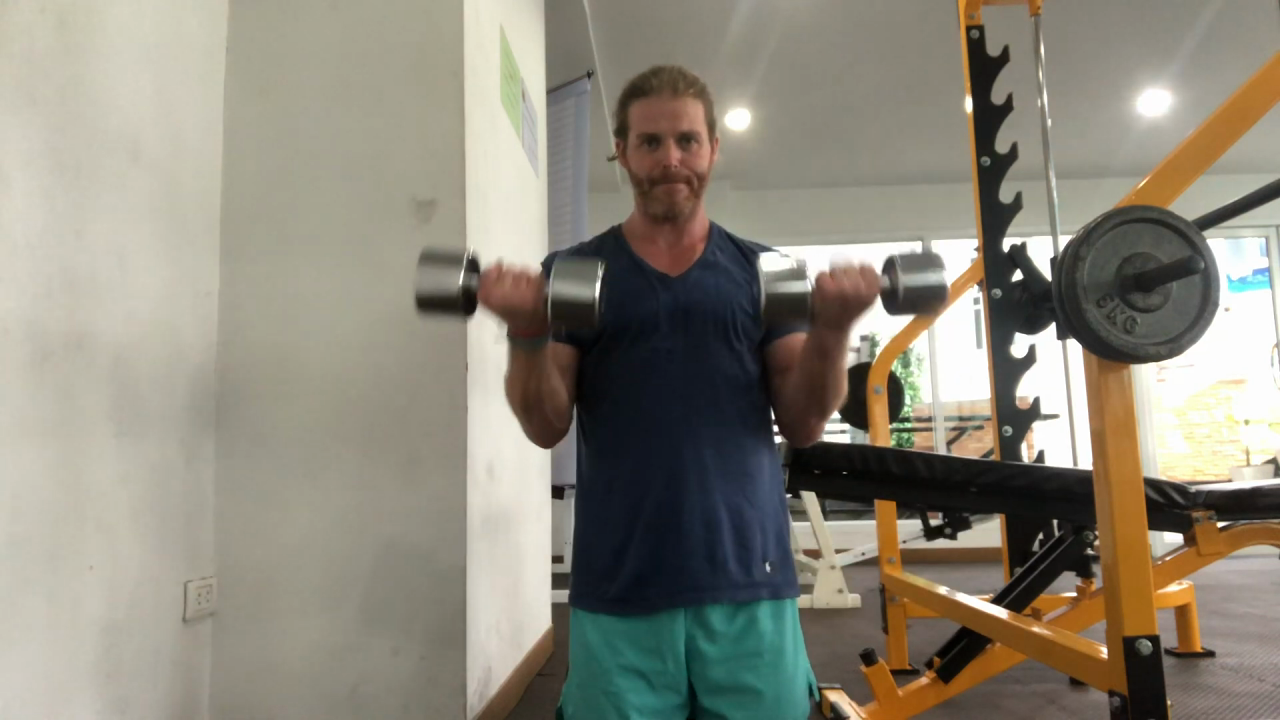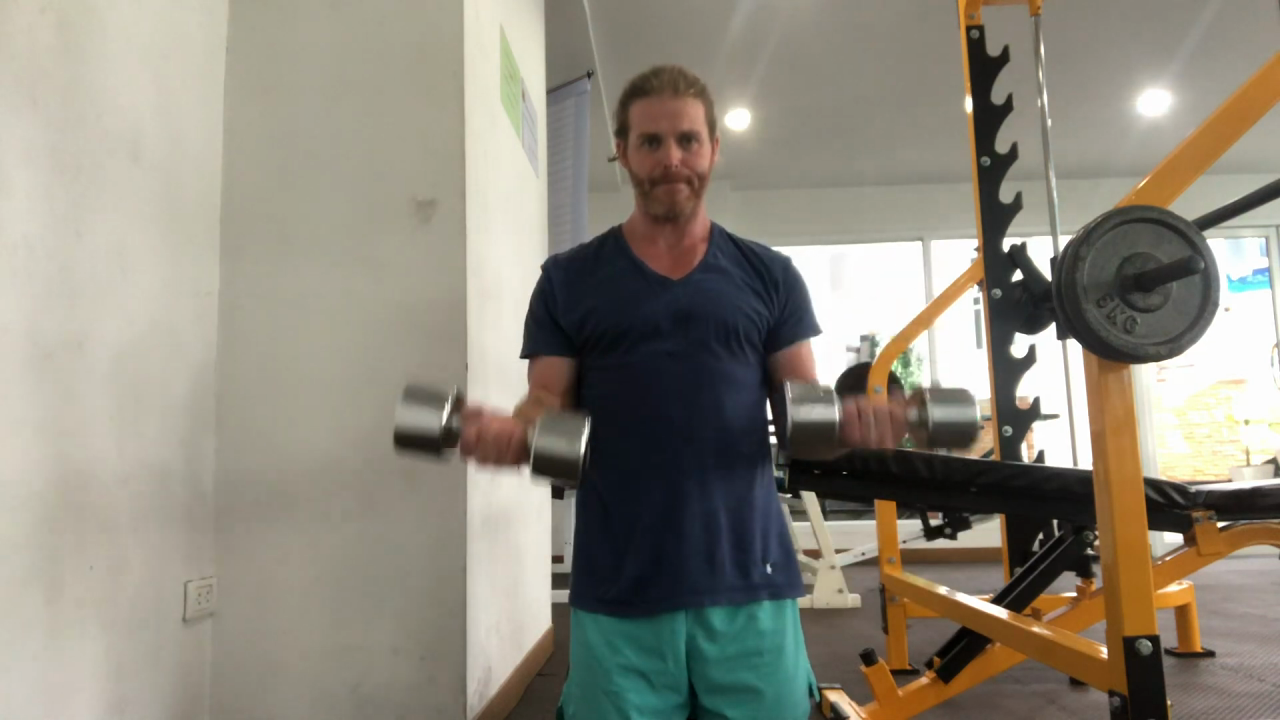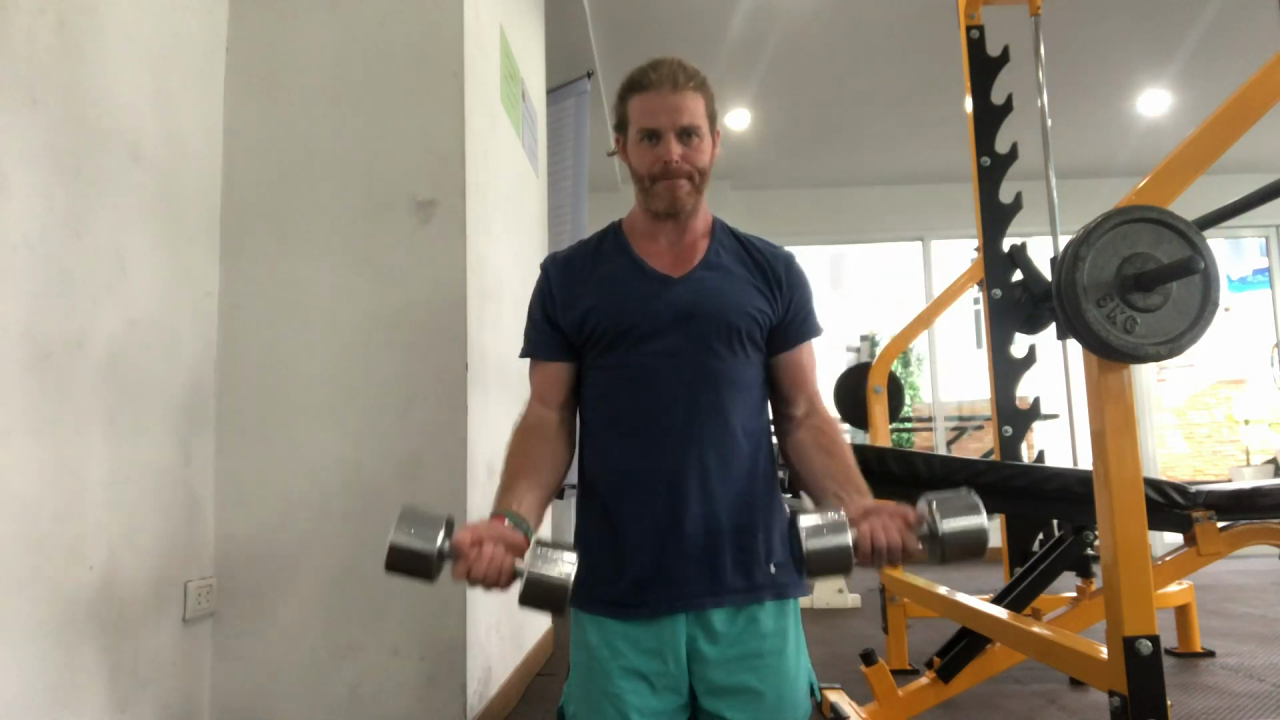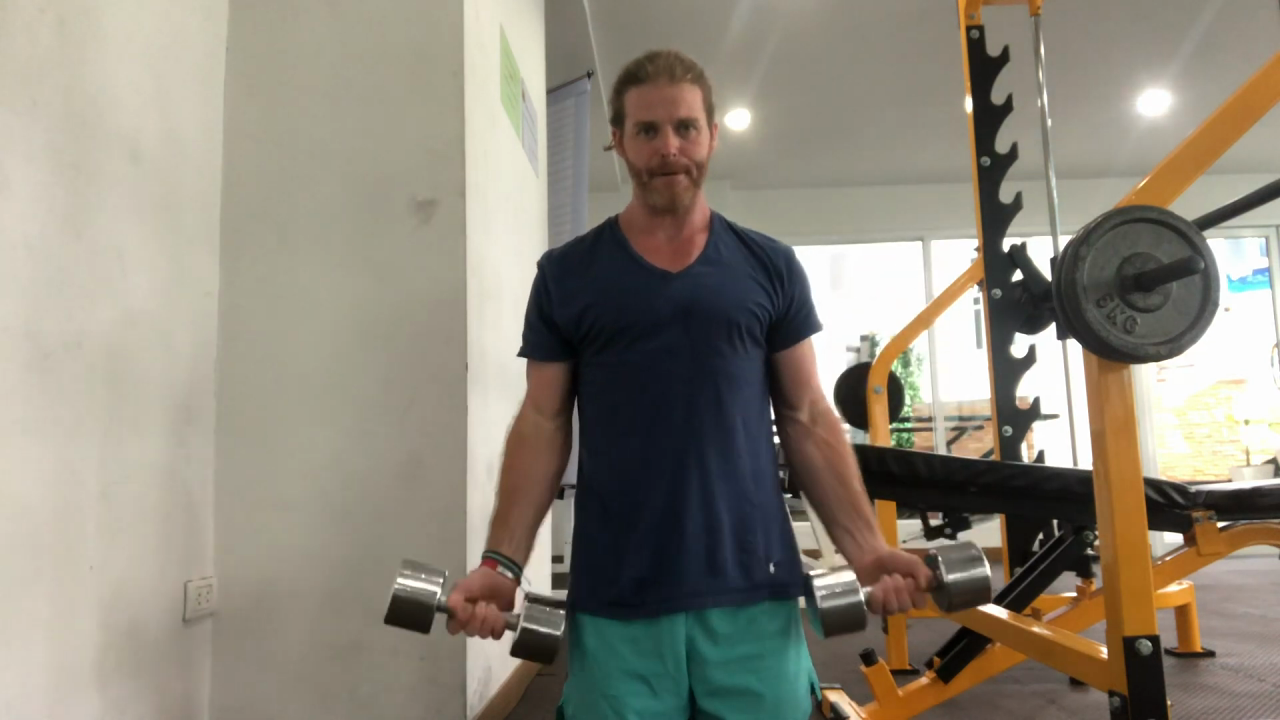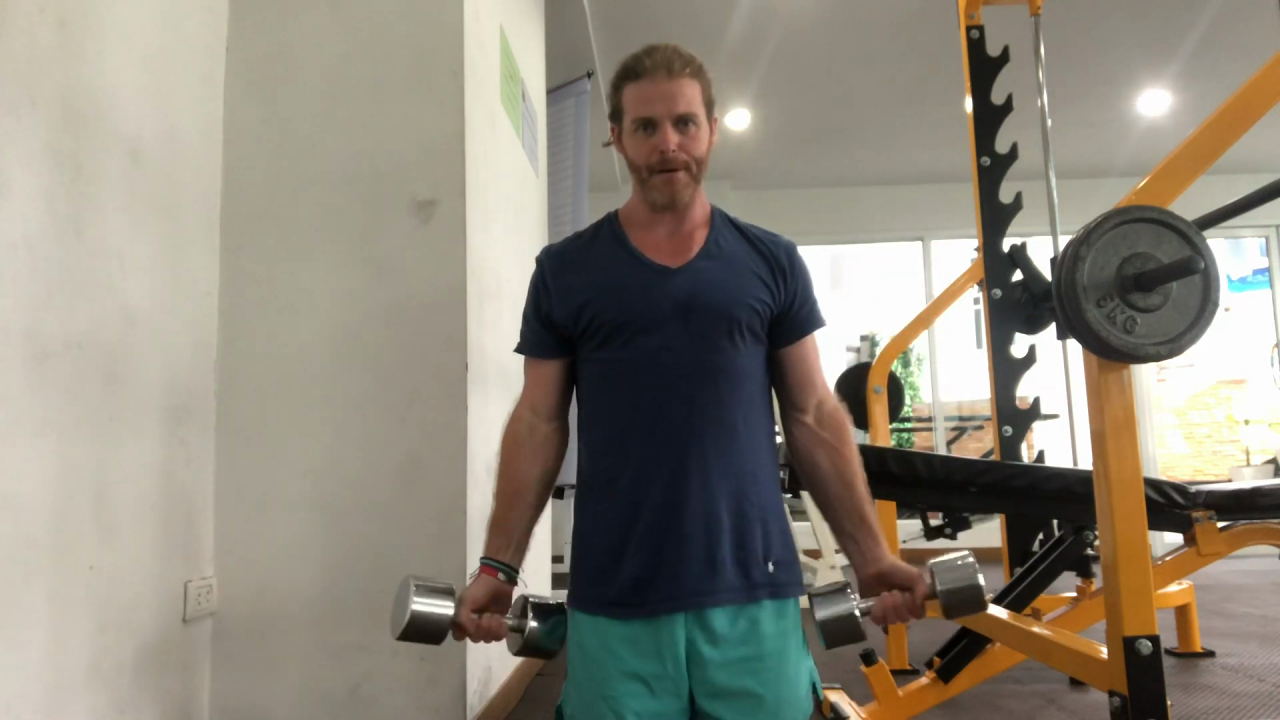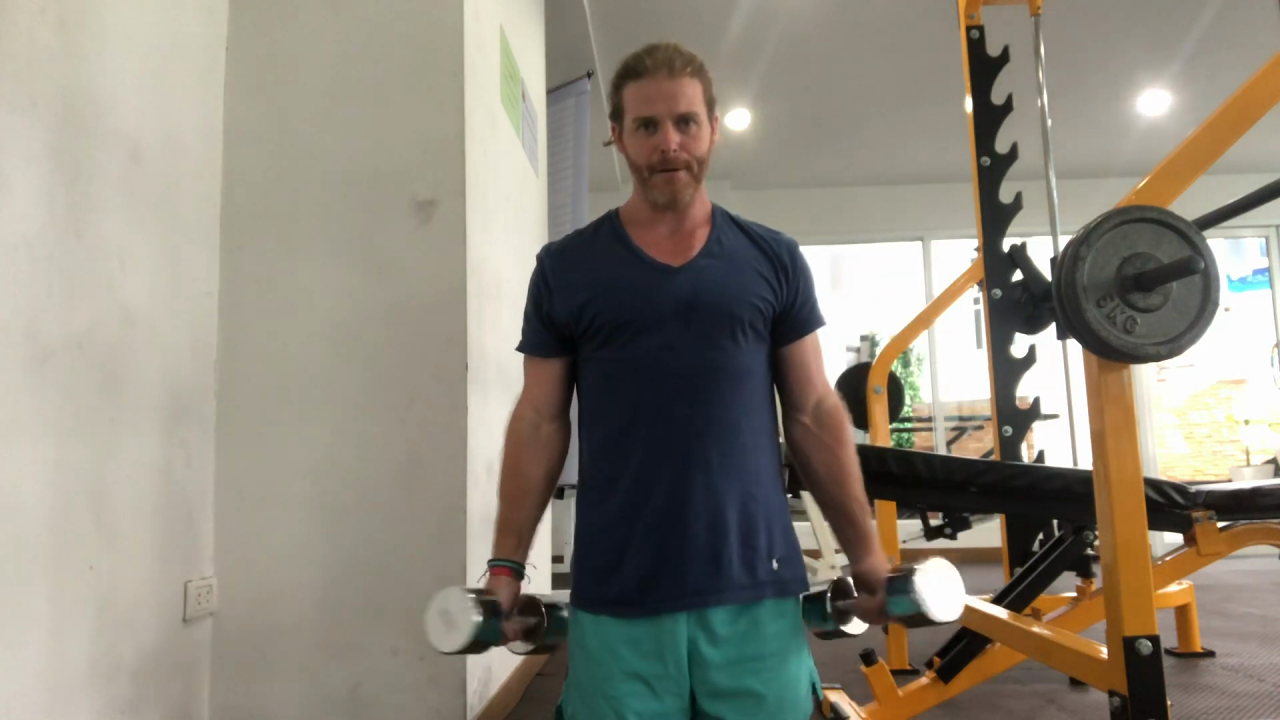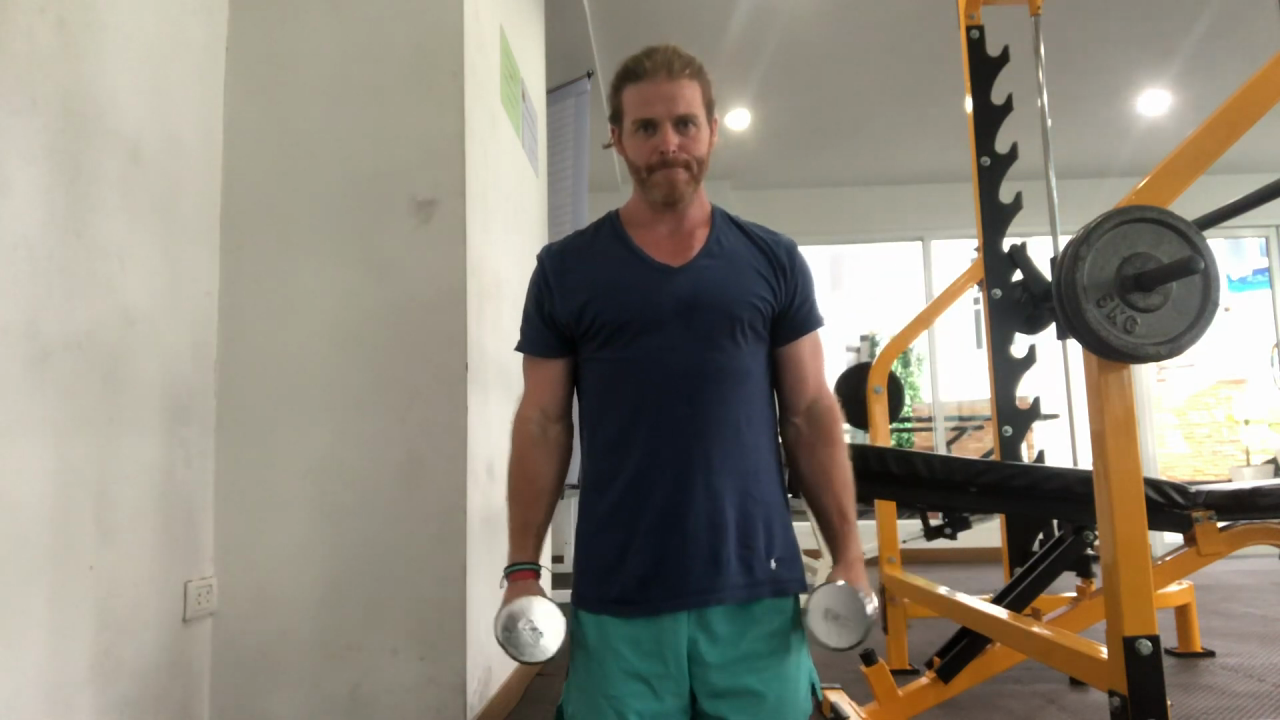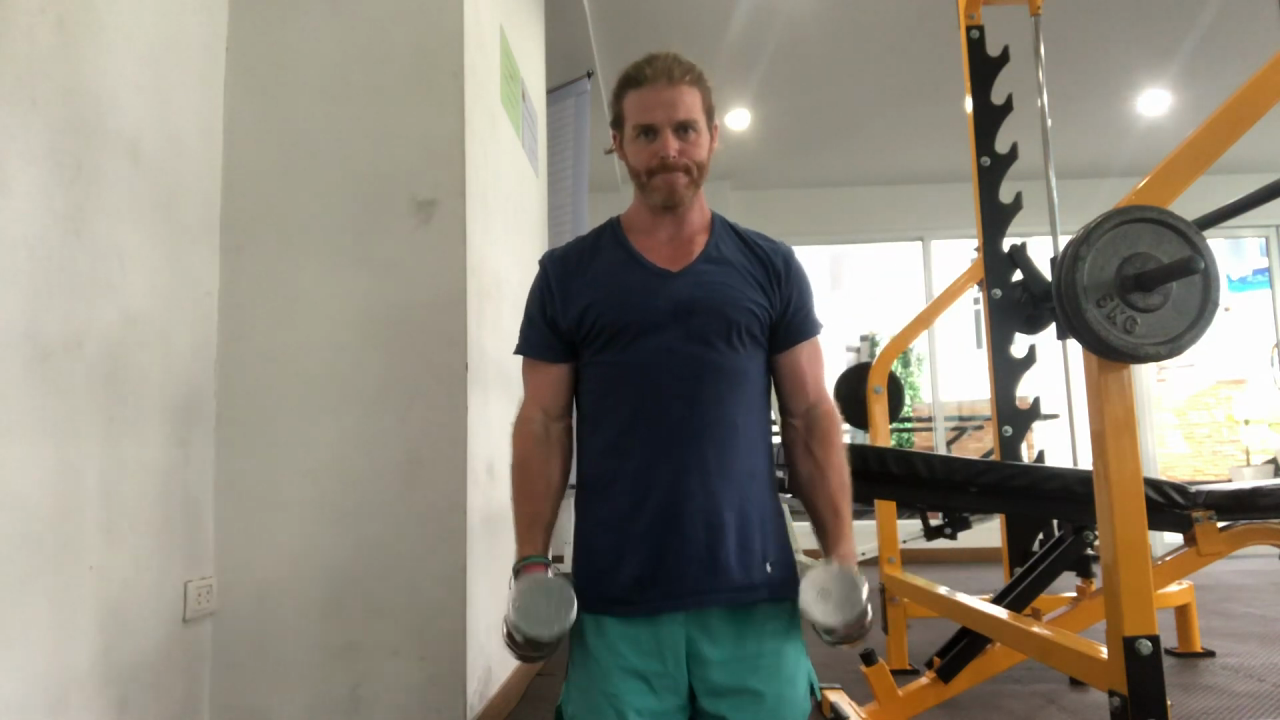
dt=0.3s
person 1, frame 1
left shoulder: (764, 273)
left elbow: (800, 423)
right elbow: (549, 425)
left wrist: (832, 330)
right wrist: (524, 336)
left hip: (746, 581)
right hip: (618, 588)
person 1, frame 2
left shoulder: (767, 274)
right shoulder: (569, 278)
right elbow: (550, 416)
left wrist: (846, 420)
right wrist: (512, 432)
left hip: (747, 583)
right hip: (617, 592)
person 1, frame 3
left shoulder: (770, 271)
right shoulder: (569, 277)
left elbow: (802, 414)
right elbow: (549, 417)
left wrist: (856, 508)
right wrist: (512, 521)
left hip: (751, 586)
right hip: (615, 595)
person 1, frame 4
left shoulder: (769, 267)
right shoulder: (566, 274)
left elbow: (806, 418)
right elbow: (544, 422)
left wrist: (863, 543)
right wrist: (503, 559)
left hip: (751, 588)
right hip: (615, 597)
person 1, frame 5
left shoulder: (771, 262)
right shoulder: (564, 270)
left elbow: (813, 415)
right elbow: (539, 422)
left wrist: (870, 553)
right wrist: (498, 564)
left hip: (751, 587)
right hip: (615, 595)
person 1, frame 6
left shoulder: (772, 260)
right shoulder: (565, 268)
left elbow: (813, 413)
right elbow: (540, 421)
left wrist: (864, 549)
right wrist: (506, 565)
left hip: (754, 585)
right hip: (617, 593)
person 1, frame 7
left shoulder: (773, 261)
right shoulder: (565, 269)
left elbow: (810, 414)
right elbow: (543, 423)
left wrist: (847, 553)
right wrist: (523, 567)
left hip: (755, 584)
right hip: (618, 594)
person 1, frame 8
left shoulder: (770, 267)
right shoulder: (567, 273)
left elbow: (810, 417)
right elbow: (544, 424)
left wrist: (840, 551)
right wrist: (532, 562)
left hip: (751, 589)
right hip: (616, 594)
